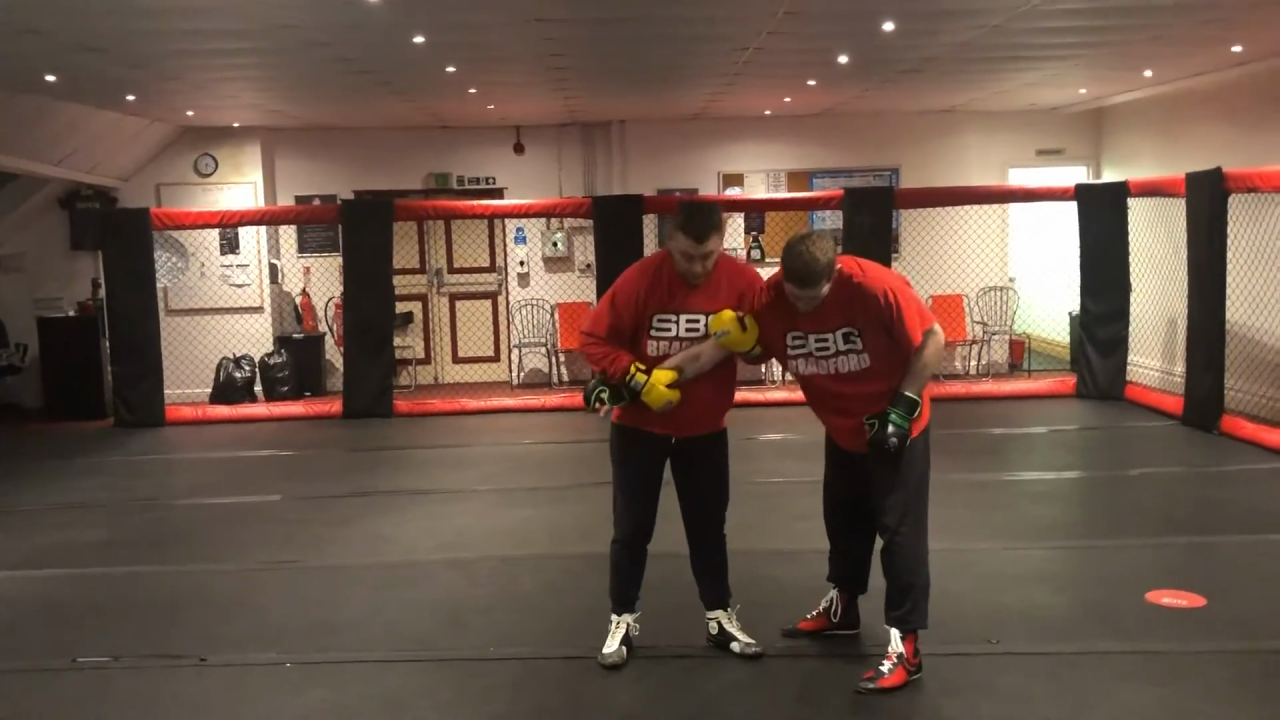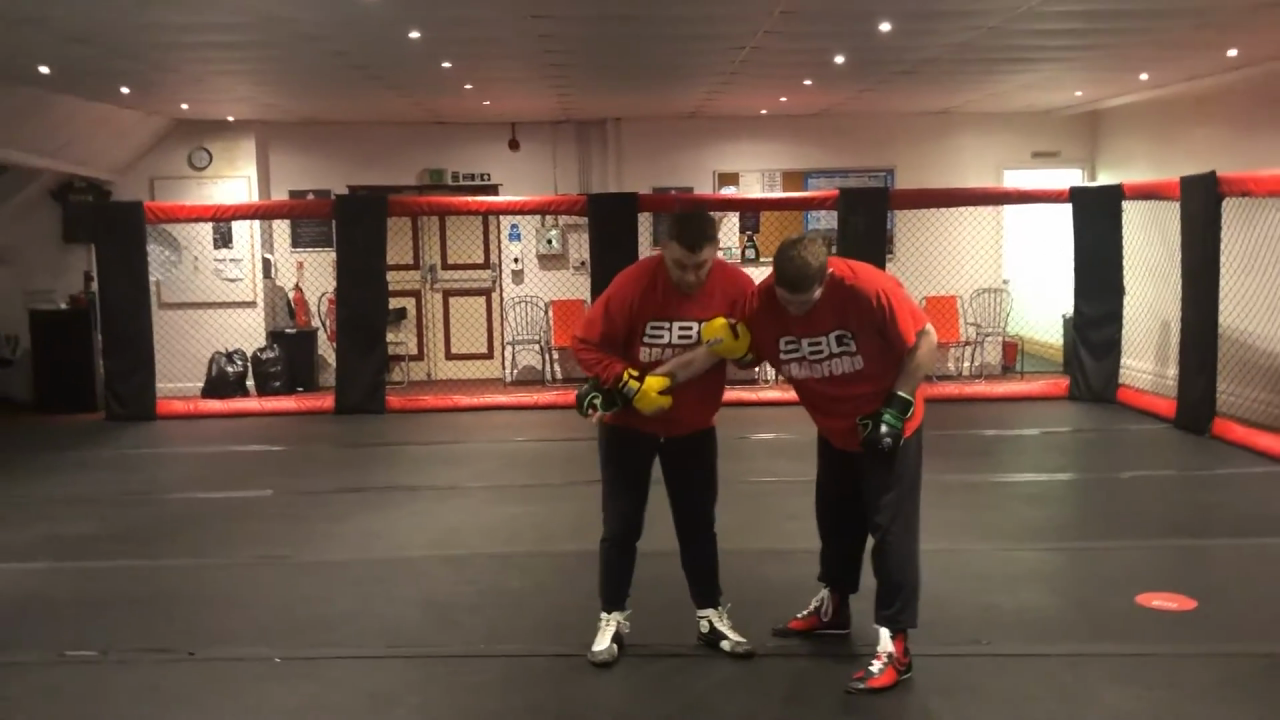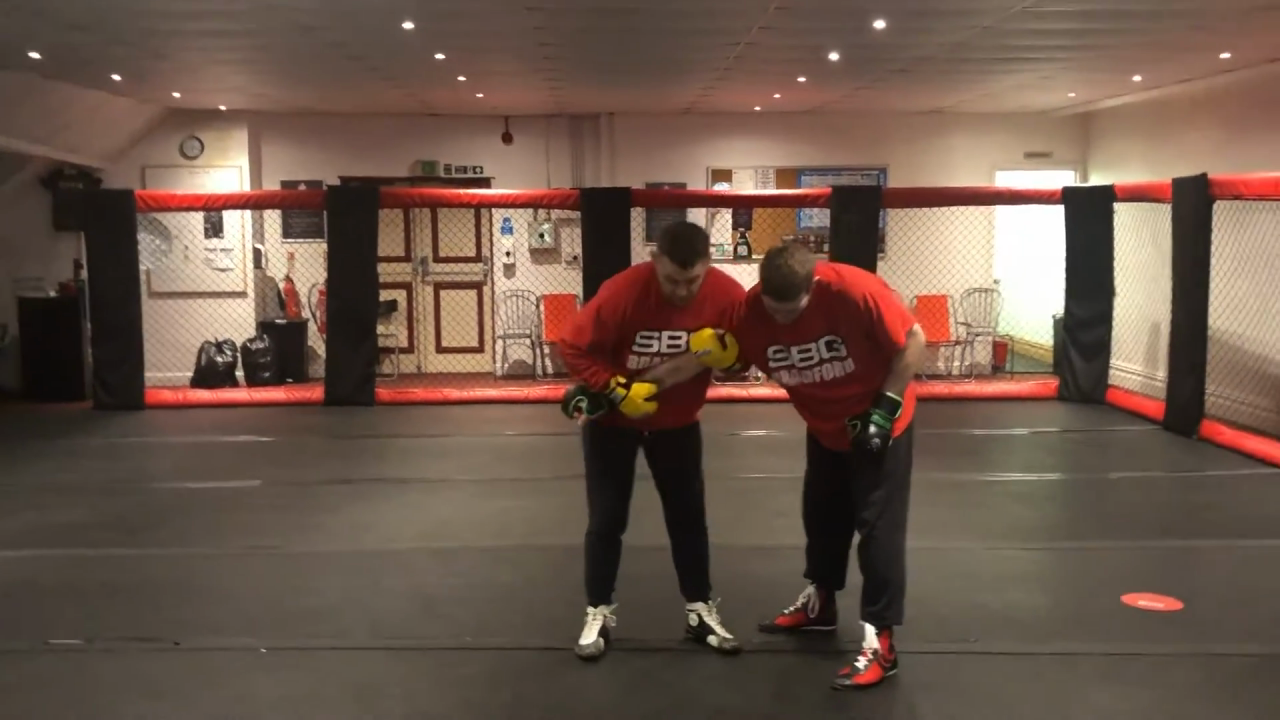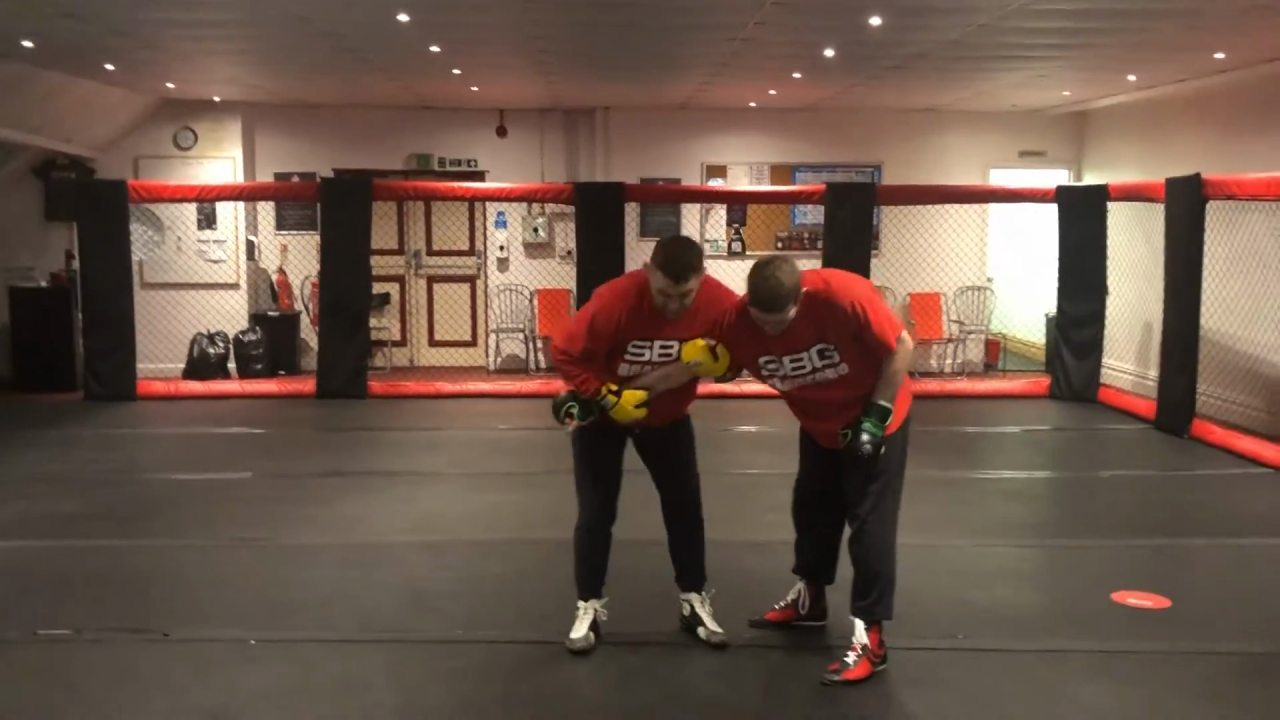
dt=0.1s
person 1, frame 1
left shoulder: (875, 286)
right shoulder: (770, 299)
left elbow: (931, 340)
right elbow: (717, 347)
left wrist: (903, 406)
left hip: (896, 426)
right hip: (841, 428)
left knee: (901, 528)
right knee: (843, 521)
left ankle: (905, 646)
right ankle: (843, 606)
person 1, frame 2
left shoulder: (868, 288)
right shoulder: (762, 303)
left elbow: (924, 340)
right elbow: (712, 351)
left wrist: (895, 407)
left hip: (889, 425)
right hip: (835, 430)
left knee: (891, 527)
right knee: (835, 520)
left ankle: (895, 645)
right ankle: (832, 605)
person 1, frame 3
left shoulder: (854, 290)
right shoulder: (750, 312)
left elbow: (912, 341)
right elbow: (706, 357)
left wrist: (883, 409)
left hip: (882, 422)
right hip: (825, 425)
left knee: (879, 525)
right knee: (822, 518)
left ankle: (880, 641)
right ankle: (818, 604)
person 1, frame 4
left shoulder: (843, 295)
right shoulder: (741, 320)
left elbow: (900, 346)
left wrist: (875, 414)
left hip: (872, 421)
right hip: (820, 427)
left knee: (870, 522)
right knee: (811, 513)
left ankle: (870, 637)
right ankle: (808, 600)
person 2, frame 1
left shoulder: (743, 280)
right shoulder: (640, 279)
right elbow: (594, 339)
right wrist: (639, 380)
left hip: (705, 428)
right hip: (639, 426)
left knee: (708, 526)
right knee: (632, 527)
left ankle: (720, 618)
right ankle: (622, 621)
person 2, frame 2
left shoulder: (735, 285)
right shoulder: (634, 284)
right elbow: (586, 345)
right wrist: (632, 386)
left hip: (694, 426)
right hip: (629, 424)
left knee: (698, 524)
right knee: (621, 526)
left ankle: (711, 617)
right ankle: (612, 619)
person 2, frame 3
left shoulder: (727, 294)
right shoulder: (622, 293)
right elbow: (574, 348)
right wrist: (620, 392)
left hip: (678, 420)
right hip: (613, 417)
left knee: (689, 515)
right knee: (607, 518)
left ankle: (701, 611)
right ankle: (598, 613)
person 2, frame 4
left shoulder: (719, 302)
right shoulder: (615, 301)
right elbow: (565, 354)
left wrist: (716, 362)
right wrist: (610, 398)
left hip: (668, 416)
right hip: (605, 414)
left knee: (686, 506)
right knee: (596, 514)
left ankle: (694, 602)
right ankle: (589, 608)
